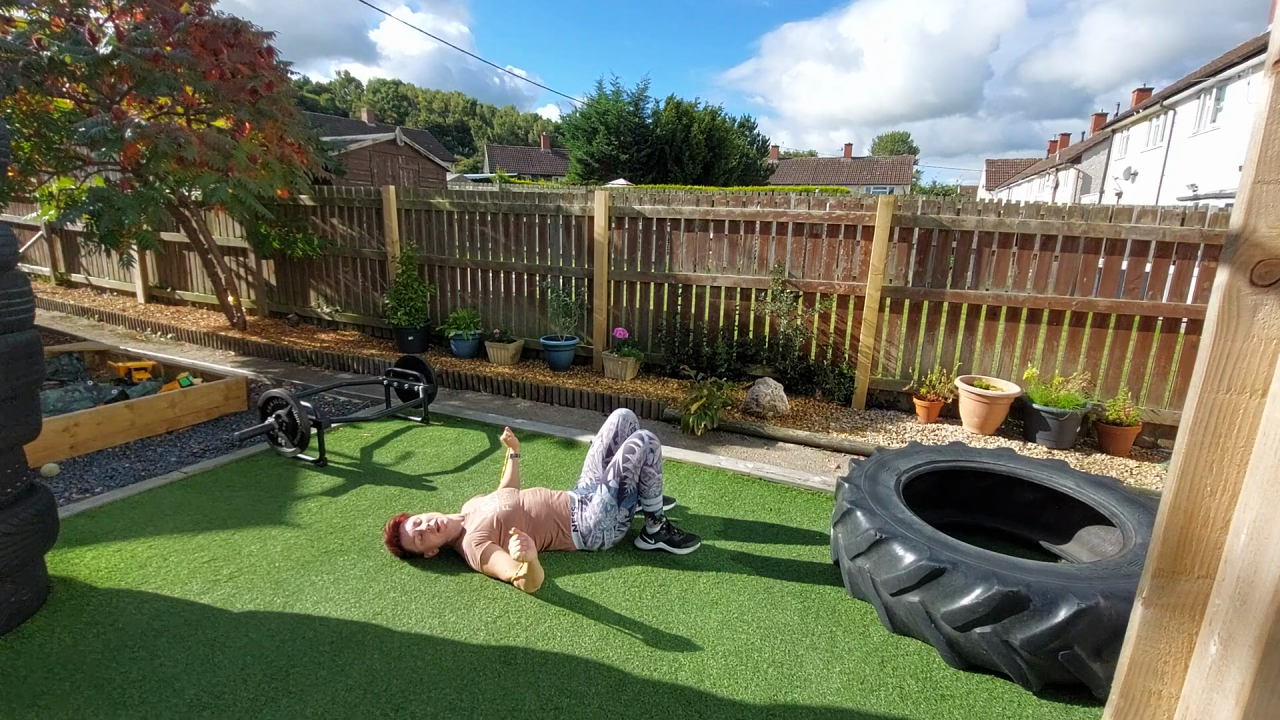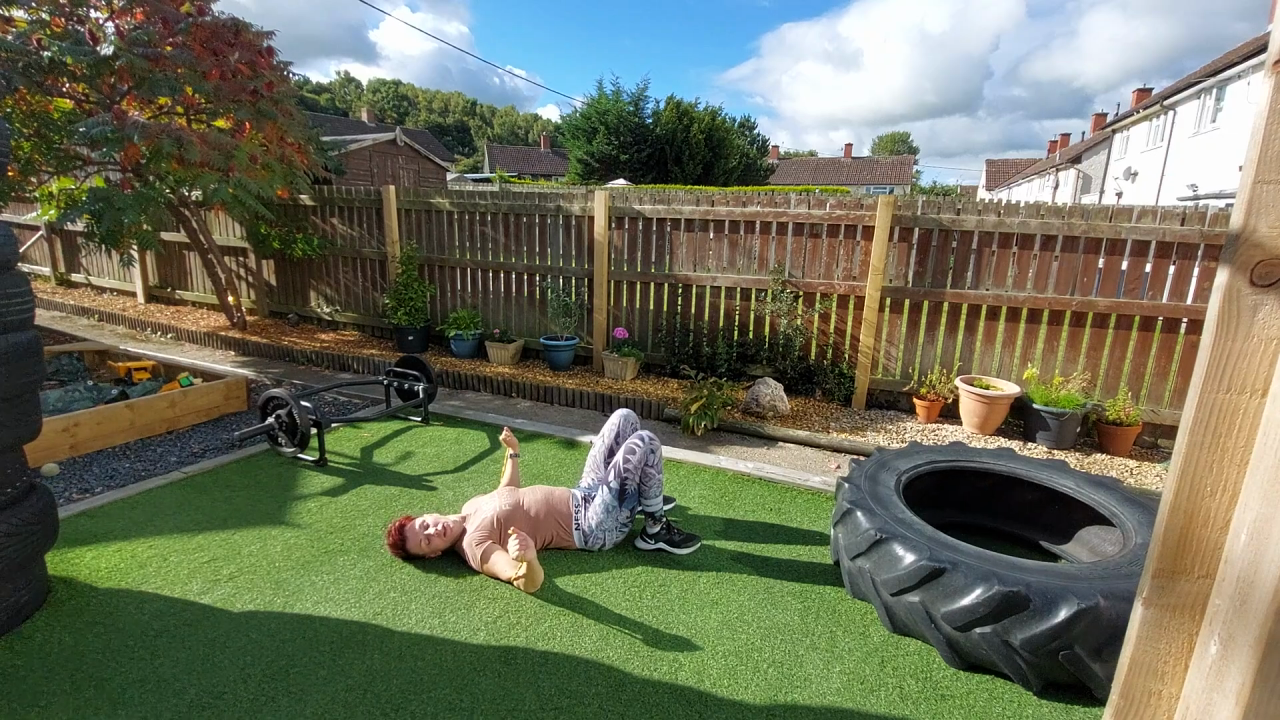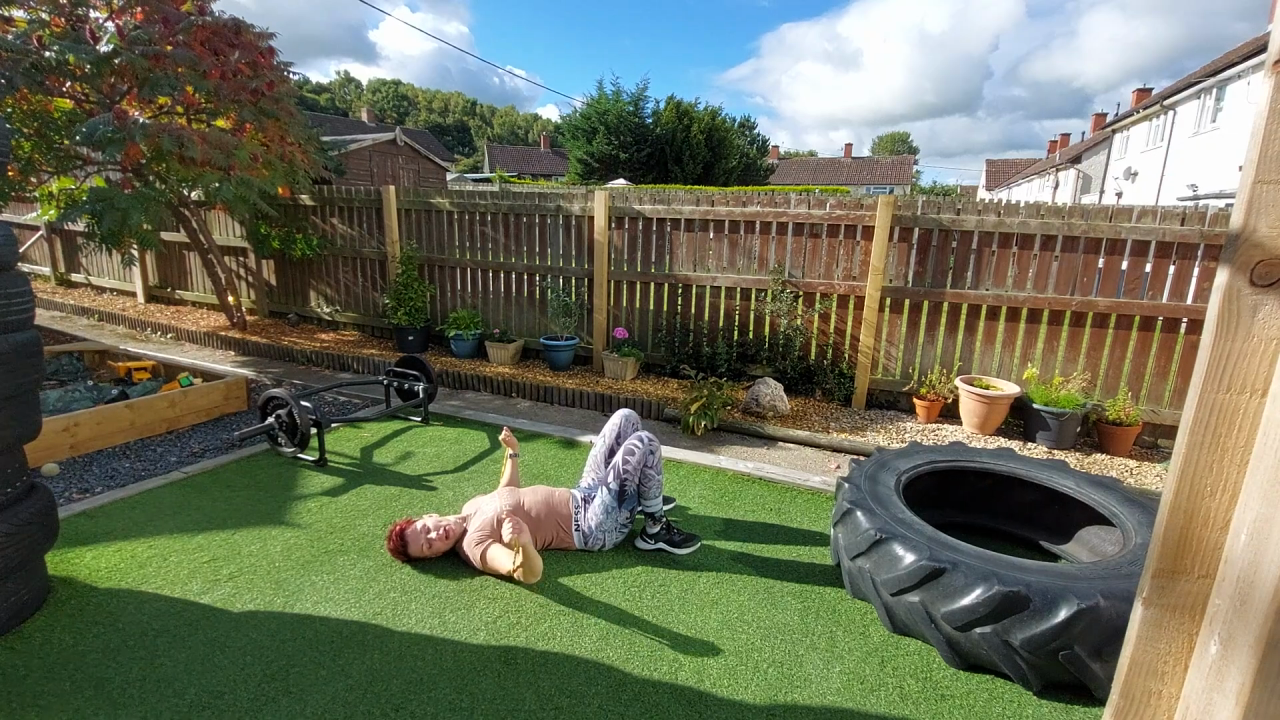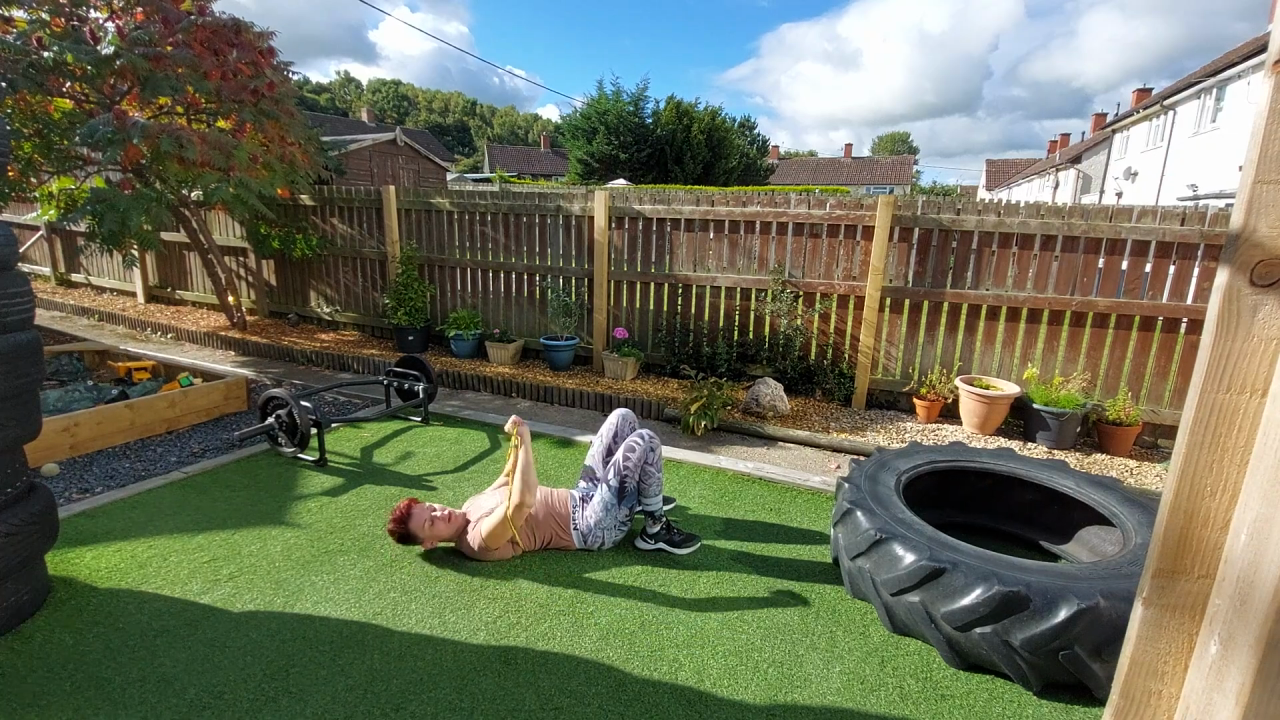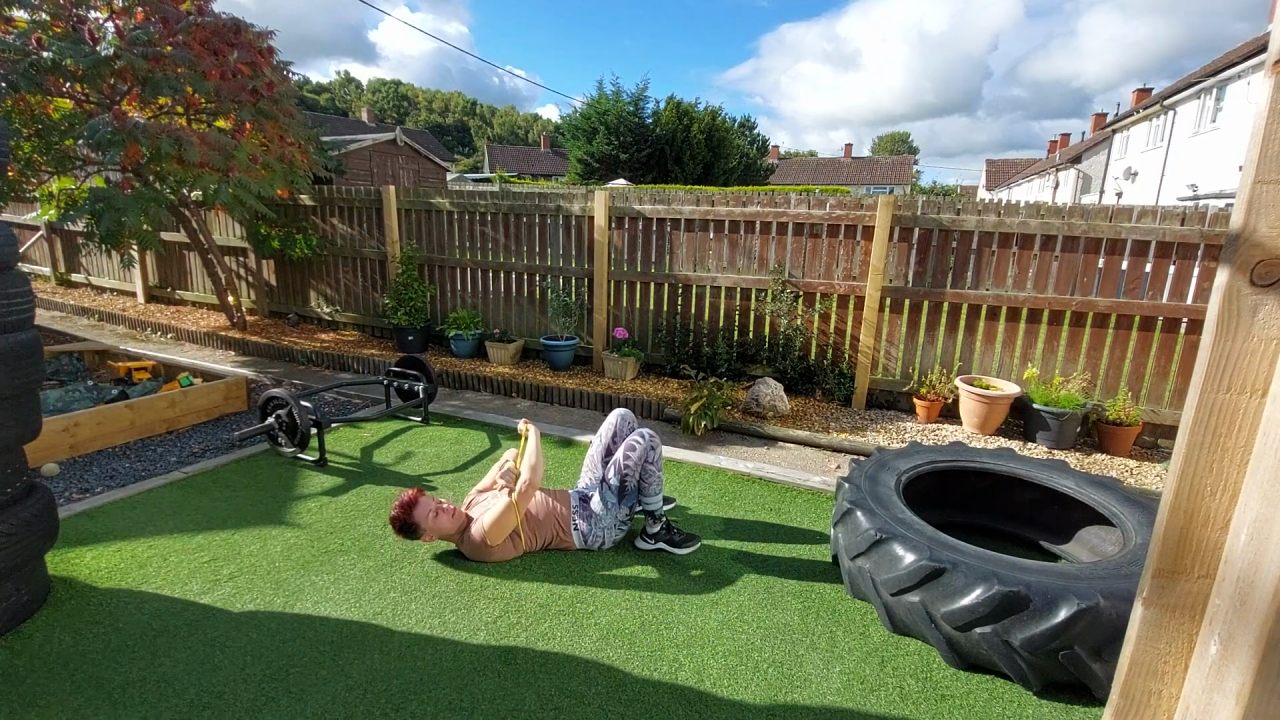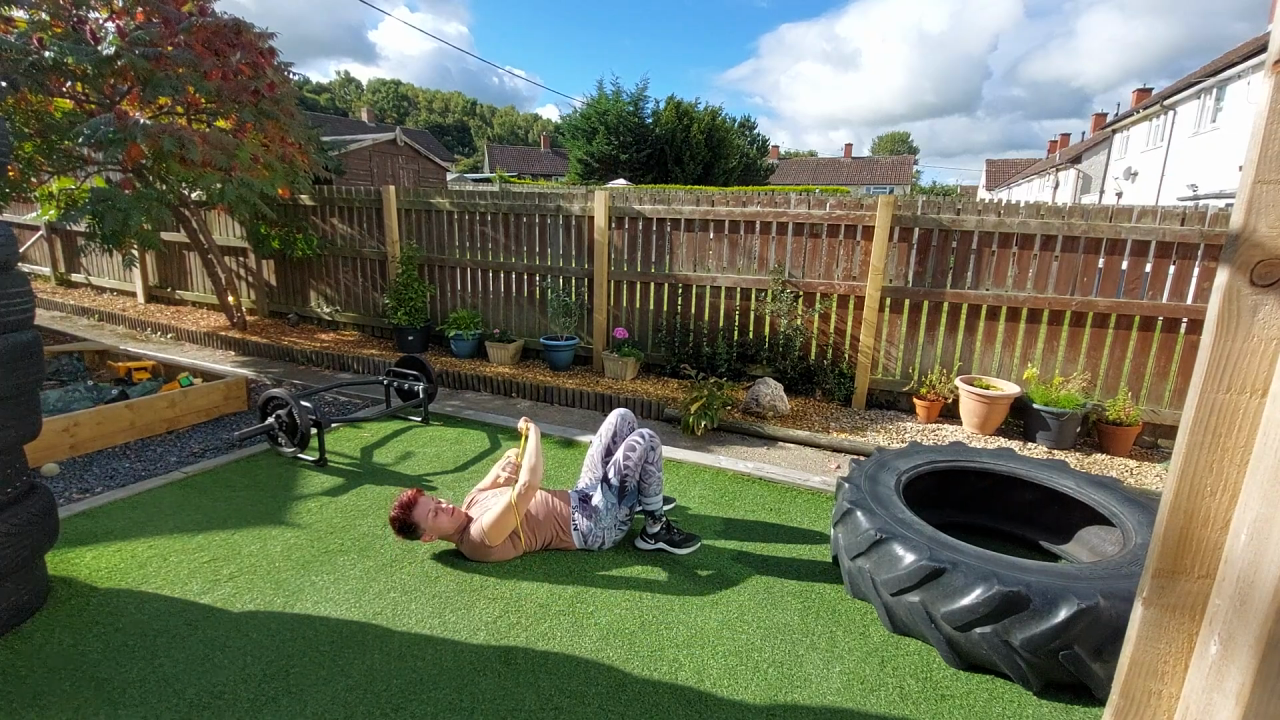
dt=0.5s
person 1, frame 1
left shoulder: (471, 507)
right shoulder: (474, 546)
right elbow: (530, 583)
left wrist: (513, 452)
right wrist: (530, 557)
left hip: (579, 499)
right hip: (593, 526)
left knee: (623, 417)
right knee: (644, 441)
left ankle: (644, 497)
right ankle: (655, 530)
person 1, frame 2
left shoulder: (470, 506)
right shoulder: (475, 546)
right elbow: (530, 583)
left wrist: (512, 452)
right wrist: (529, 557)
left hip: (583, 497)
right hip: (595, 525)
left knee: (624, 417)
right knee: (645, 442)
left ankle: (645, 497)
right ankle: (656, 530)
person 1, frame 3
left shoulder: (471, 507)
right shoulder: (475, 546)
right elbow: (530, 574)
left wrist: (512, 453)
right wrist: (523, 544)
left hip: (581, 498)
right hip: (595, 526)
left knee: (626, 418)
right knee: (644, 442)
left ankle: (645, 498)
right ankle: (656, 530)
person 1, frame 4
left shoulder: (472, 506)
right shoulder: (479, 541)
left elbow: (510, 484)
right elbow: (523, 501)
left wrist: (517, 445)
right wrist: (524, 439)
left hip: (582, 501)
right hip: (594, 526)
left knee: (623, 417)
right knee: (645, 441)
left ankle: (645, 497)
right ankle: (656, 530)
person 1, frame 5
left shoulder: (473, 503)
right shoulder: (480, 539)
left elbow: (511, 456)
right elbow: (529, 484)
left wrist: (505, 470)
right wrist: (533, 434)
left hip: (580, 499)
right hip: (596, 526)
left knee: (622, 416)
right knee: (645, 439)
left ankle: (644, 497)
right ankle: (656, 531)
person 1, frame 6
left shoulder: (472, 503)
right shoulder: (480, 540)
left elbow: (513, 457)
right elbow: (528, 487)
left wrist: (507, 466)
right wrist: (534, 432)
left hip: (581, 500)
right hip: (595, 526)
left knee: (622, 417)
right knee: (645, 440)
left ankle: (644, 497)
right ankle: (657, 530)
